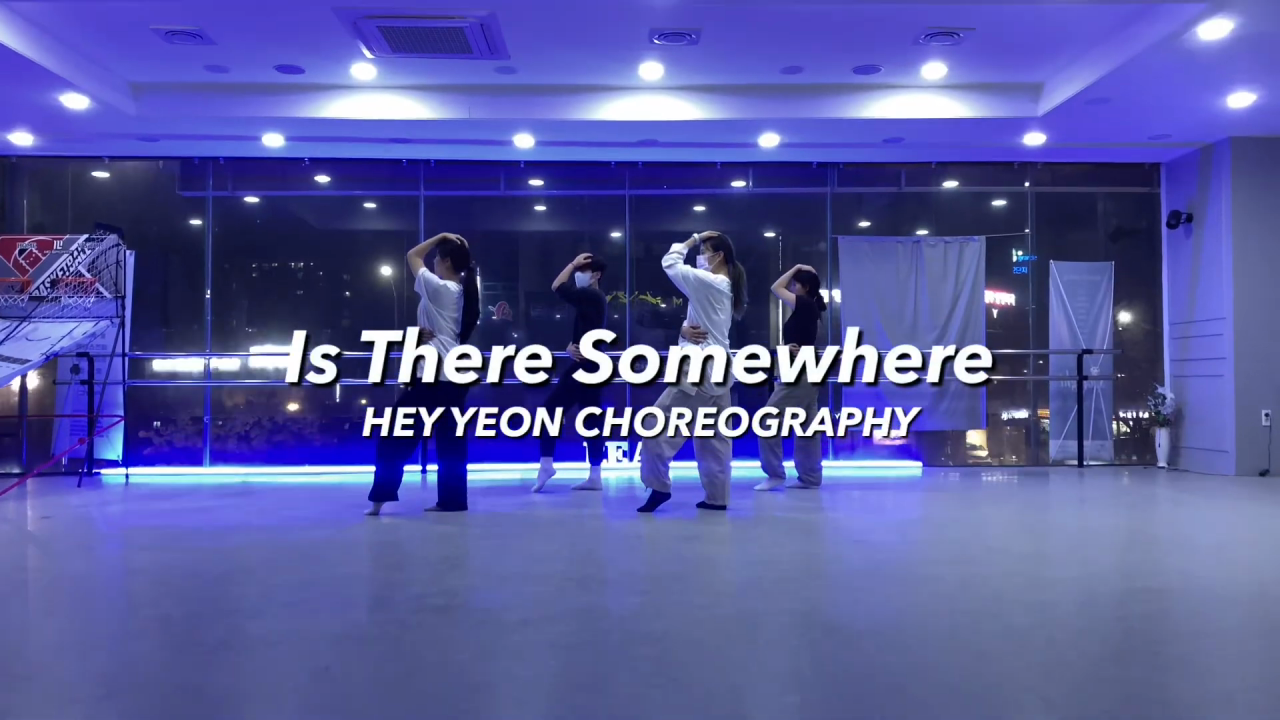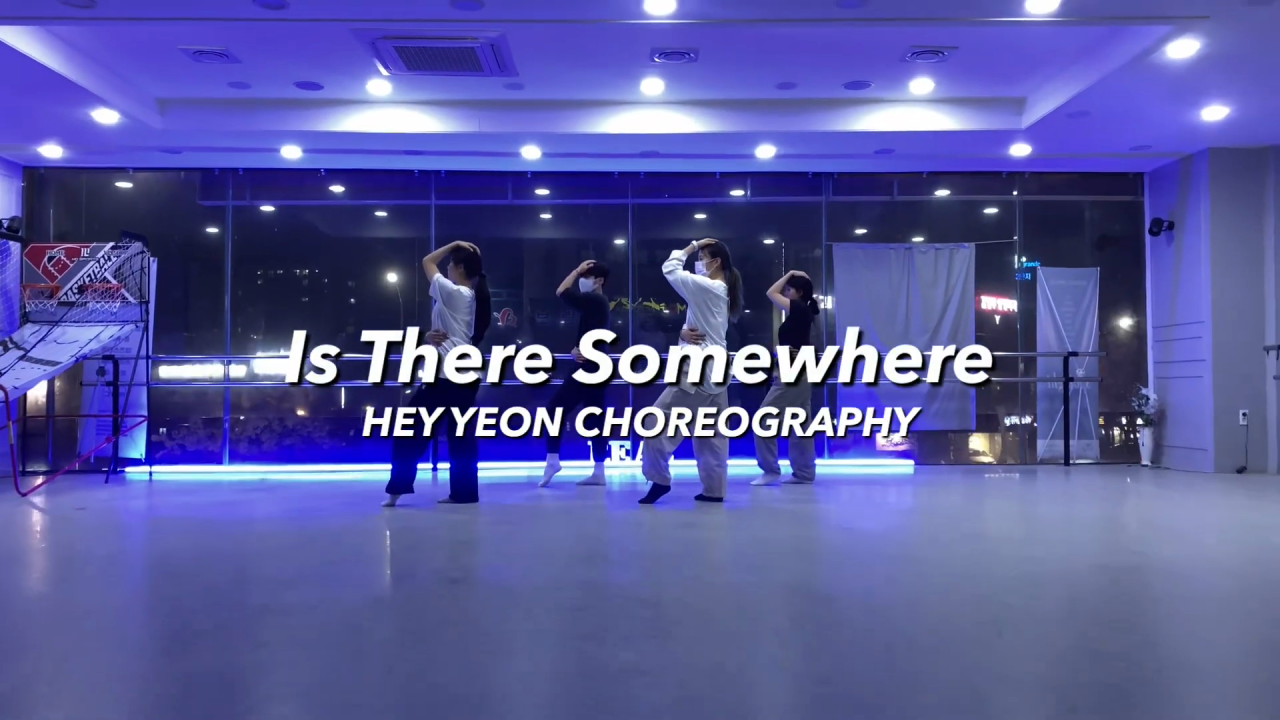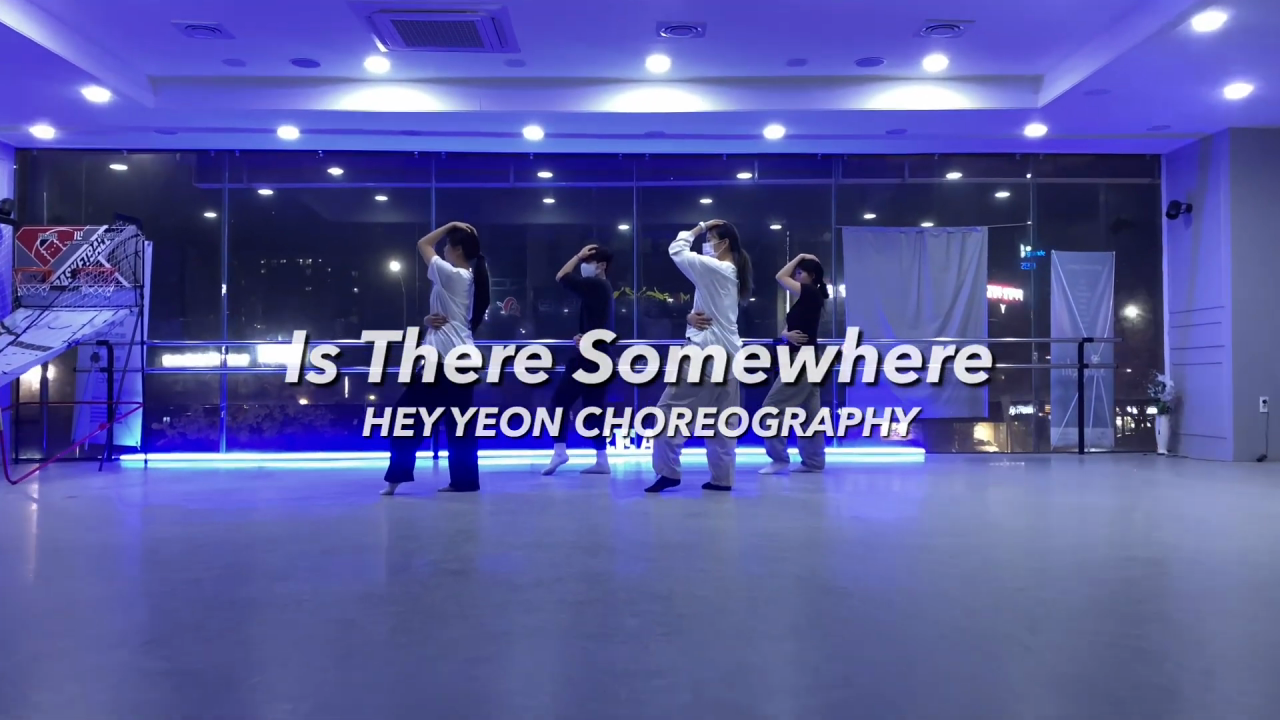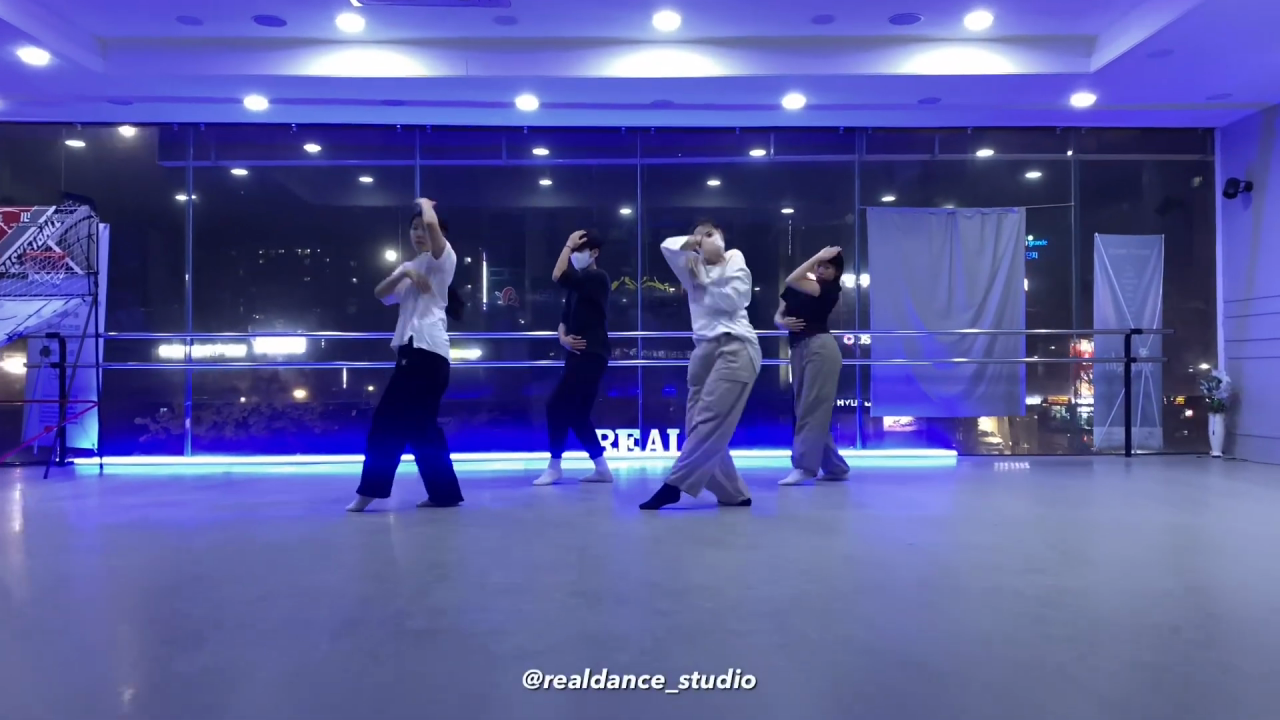
dt=1s
person 1, frame 1
left shoulder: (436, 287)
right shoulder: (462, 292)
left elbow: (412, 255)
left wrist: (440, 237)
right wrist: (421, 334)
left hip: (433, 376)
left knee: (397, 434)
right knee: (450, 440)
left ankle: (381, 497)
right ankle: (451, 499)
person 1, frame 2
left shoulder: (451, 292)
right shoulder: (474, 297)
left elbow: (427, 262)
left wrist: (454, 245)
right wrist: (434, 336)
left hip: (446, 375)
right knee: (460, 435)
left ankle: (397, 489)
right ankle: (463, 491)
person 1, frame 3
left shoulder: (450, 275)
right shoulder: (472, 280)
left elbow: (423, 244)
left wrist: (450, 226)
right wrist: (430, 320)
left hip: (443, 360)
right knee: (458, 423)
left ankle: (397, 477)
right ankle: (464, 480)
person 1, frame 4
left shoulder: (441, 258)
right shoulder: (410, 266)
left elbow: (431, 224)
right elbow: (382, 294)
left wrist: (425, 204)
right wrist: (404, 275)
left hip: (424, 347)
right hip: (417, 349)
left knee: (389, 419)
right knee: (420, 426)
left ankle: (371, 489)
right ankle: (445, 492)
person 2, frame 1
left shoulder: (708, 282)
right shoulder: (725, 287)
left elbow: (670, 263)
left wrist: (694, 239)
right wrist: (685, 329)
right knee: (714, 437)
left ankle: (659, 486)
right ankle: (717, 497)
person 2, frame 2
left shoulder: (706, 287)
right shoulder: (723, 292)
left elbow: (670, 269)
left wrist: (693, 246)
right wrist: (685, 332)
right knee: (711, 433)
left ankle: (659, 480)
right ankle: (714, 489)
person 2, frame 3
left shoulder: (713, 268)
right shoulder: (732, 274)
left elbow: (677, 250)
left wrist: (700, 227)
right hip: (727, 354)
left knee: (669, 408)
left ankle: (669, 473)
right ankle: (722, 478)
person 2, frame 4
left shoulder: (733, 258)
right shoulder: (690, 266)
left elbow: (732, 297)
right elbow: (669, 246)
left wrist: (702, 282)
right wrist: (696, 243)
left hip: (735, 350)
right hip: (703, 353)
left knee: (708, 425)
right knee: (698, 428)
left ankle: (674, 487)
right ankle: (734, 493)
person 3, frame 1
left shoulder: (590, 295)
right shoulder: (592, 299)
left elbow: (557, 286)
right elbow: (580, 336)
left wrist: (573, 263)
right wrist: (570, 348)
left knee: (549, 410)
right knee: (591, 421)
left ankle: (546, 465)
right ankle: (595, 476)
person 3, frame 2
left shoulder: (594, 300)
right shoulder: (597, 304)
left elbow: (561, 292)
left wrist: (577, 269)
right wrist: (575, 350)
left knee: (555, 409)
right knee: (594, 419)
left ankle: (552, 460)
right ankle: (598, 472)
person 3, frame 3
left shoulder: (595, 285)
right shoulder: (603, 289)
left elbow: (562, 277)
left wrist: (578, 255)
right wrist: (579, 337)
left knee: (561, 399)
right knee: (592, 408)
left ankle: (560, 450)
right ankle: (601, 460)
person 3, frame 4
left shoulder: (597, 277)
right shoulder: (577, 284)
left elbow: (557, 276)
right elbow: (565, 319)
left wrist: (567, 245)
right wrist: (563, 338)
left hip: (590, 355)
right hip: (581, 355)
left knee: (557, 406)
right knee: (577, 415)
left ankle: (554, 466)
right ankle: (601, 469)
person 4, frame 1
left shoulder: (806, 305)
right shoulder: (805, 310)
left elbow: (776, 288)
right elbow: (792, 341)
left wrist: (796, 268)
left hip: (799, 375)
right knee: (807, 428)
left ankle: (775, 475)
right ankle: (810, 477)
person 4, frame 2
left shoulder: (800, 309)
right shoulder: (802, 314)
left elbow: (771, 293)
right elbow: (784, 342)
left wrist: (790, 274)
right wrist: (779, 350)
right hip: (800, 374)
left ankle: (770, 471)
right ankle: (804, 473)
person 4, frame 3
left shoulder: (811, 293)
right shoulder: (806, 300)
left elbow: (780, 277)
right elbow: (786, 329)
left wrist: (799, 257)
right wrist: (787, 335)
left knee: (772, 406)
right knee: (810, 412)
left ankle: (779, 459)
right ankle: (814, 461)
person 4, frame 4
left shoulder: (829, 289)
right shoulder: (800, 286)
left elbow: (794, 279)
right elbow: (779, 316)
left wrist: (826, 255)
right wrist: (782, 322)
left hip: (819, 348)
right hip: (800, 351)
left knee: (812, 410)
right knee: (808, 412)
left ankle: (804, 468)
right ankle: (836, 468)
